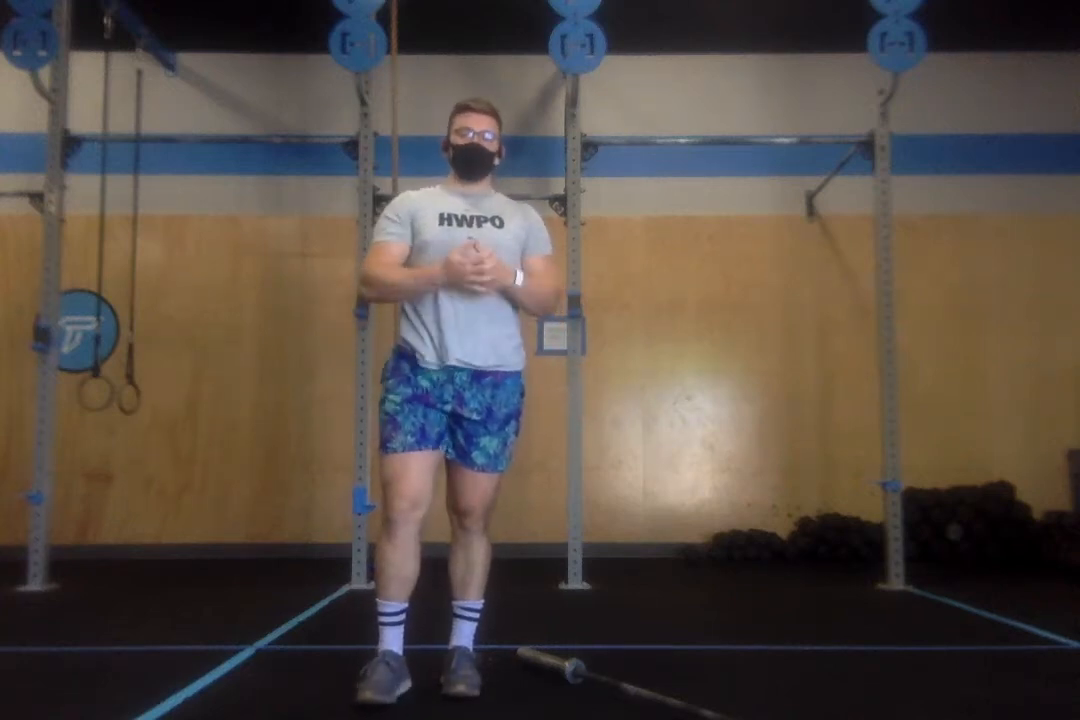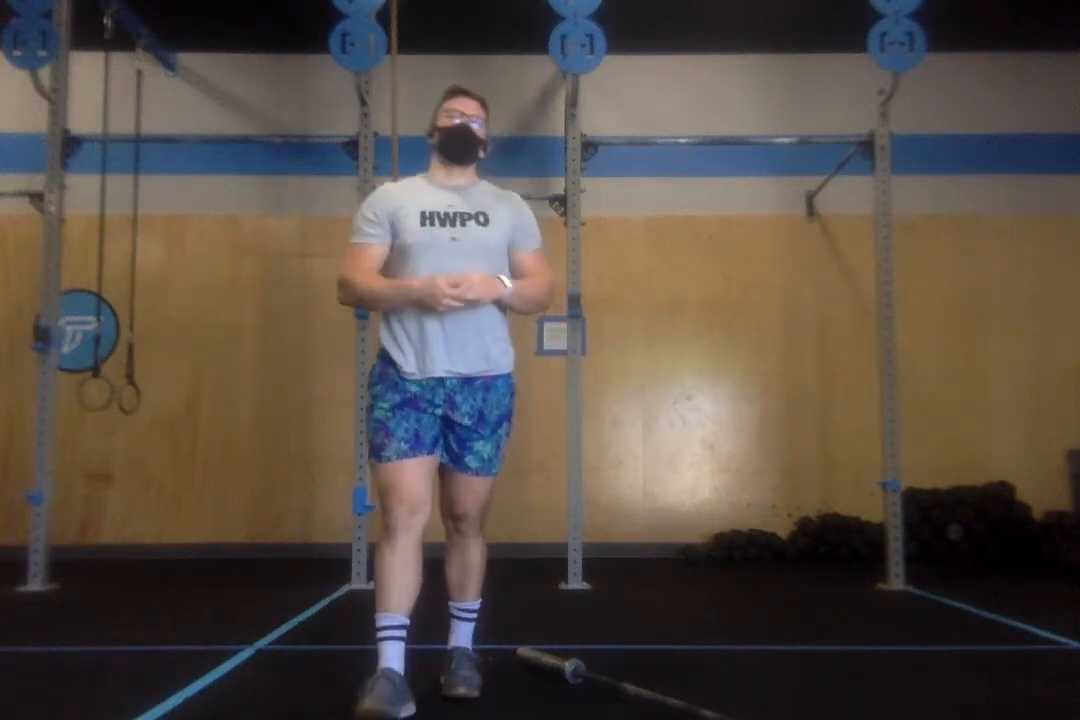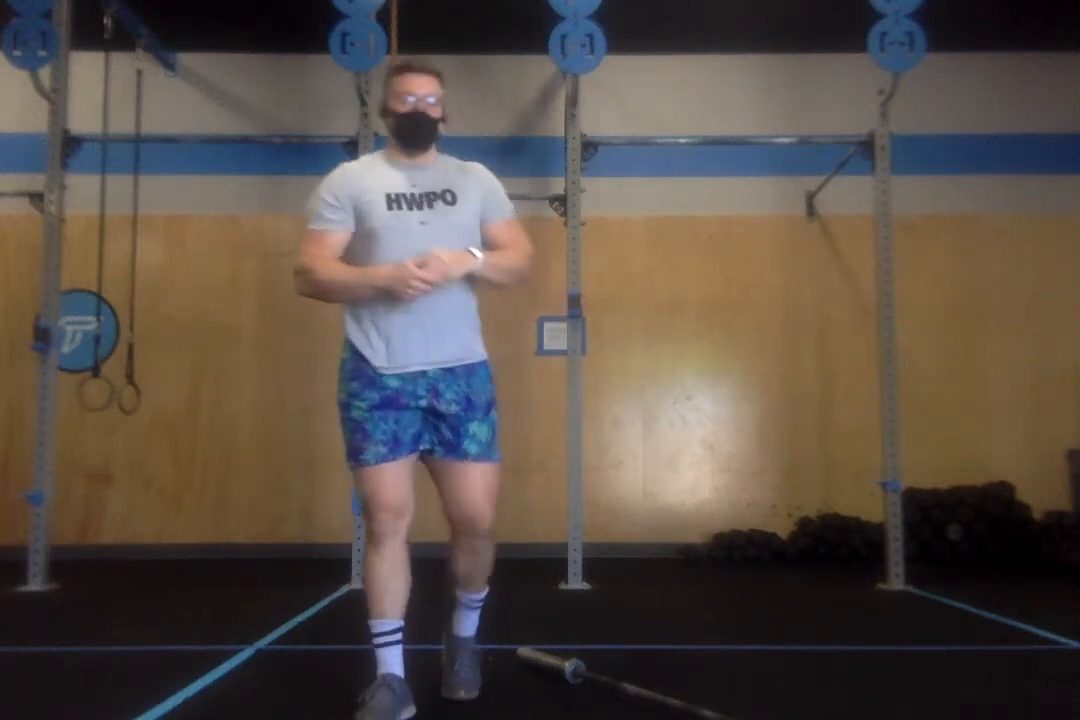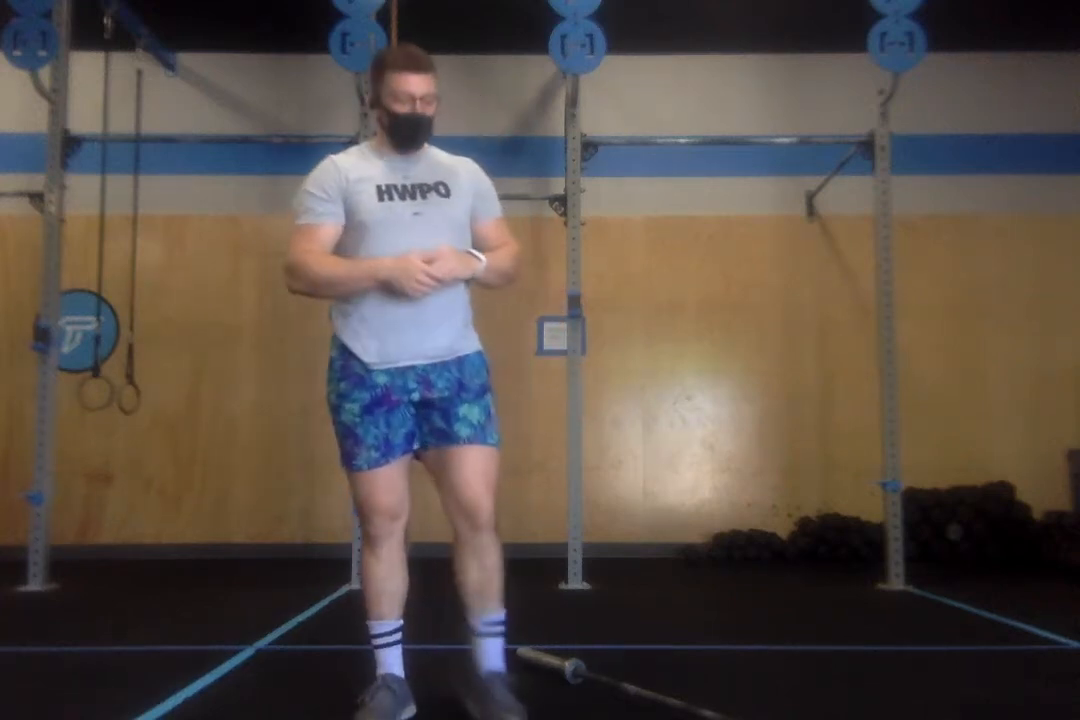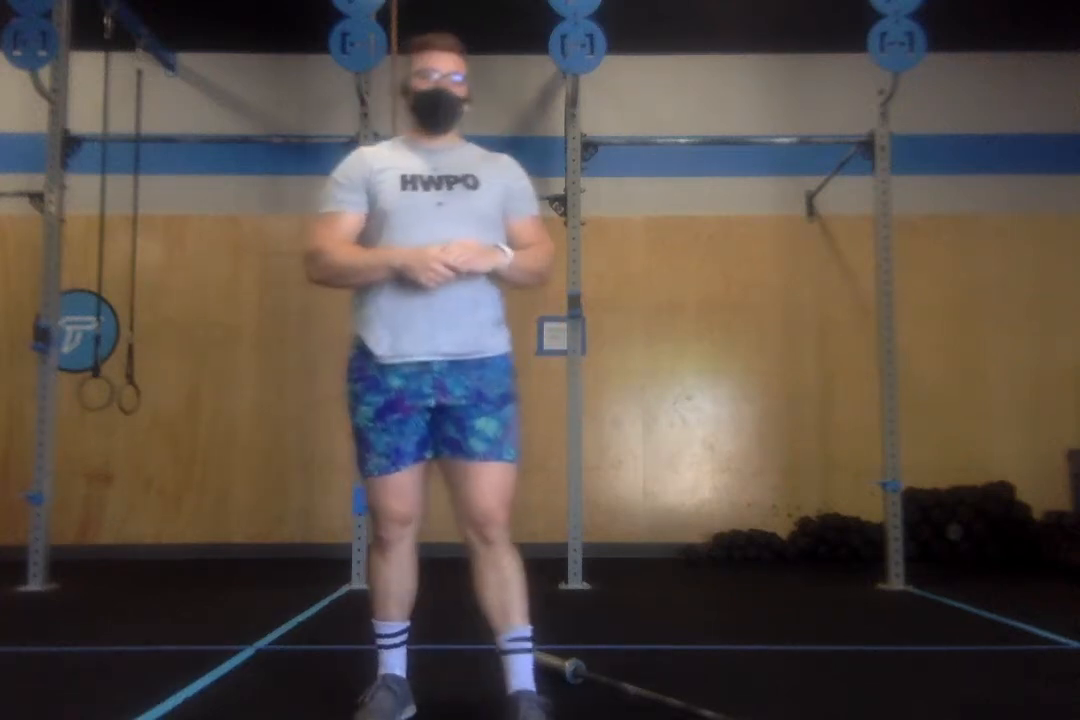
dt=0.4s
person 1, frame 1
left shoulder: (524, 218)
right shoulder: (409, 206)
left elbow: (549, 298)
right elbow: (372, 281)
left wrist: (507, 276)
right wrist: (442, 271)
left hip: (494, 381)
right hip: (418, 373)
left knee: (472, 517)
right knee: (403, 507)
left ankle: (461, 648)
right ankle: (390, 653)
person 1, frame 2
left shoulder: (510, 207)
right shoulder: (389, 199)
left elbow: (541, 291)
right elbow: (350, 285)
left wrist: (497, 287)
right wrist: (418, 289)
left hip: (484, 383)
right hip: (404, 379)
left knee: (466, 520)
right knee: (403, 516)
left ankle: (461, 648)
person 1, frame 3
left shoulder: (476, 179)
right shoulder: (349, 181)
left elbow: (519, 260)
right elbow: (309, 272)
left wrist: (468, 259)
right wrist: (383, 276)
left hip: (461, 372)
right hip: (377, 375)
left knee: (475, 518)
right knee: (387, 520)
left ankle: (463, 632)
person 1, frame 4
left shoulder: (466, 174)
right shoulder: (337, 174)
left elbow: (509, 259)
right elbow: (300, 271)
left wrist: (471, 262)
right wrist: (386, 269)
left hip: (457, 366)
right hip: (368, 373)
left knee: (477, 514)
right knee: (382, 523)
person 1, frame 5
left shoulder: (501, 170)
right shoulder: (365, 166)
left elbow: (541, 260)
right elbow: (321, 260)
left wrist: (493, 256)
right wrist: (400, 258)
left hip: (480, 369)
right hip: (387, 370)
left knee: (490, 526)
right knee: (394, 526)
